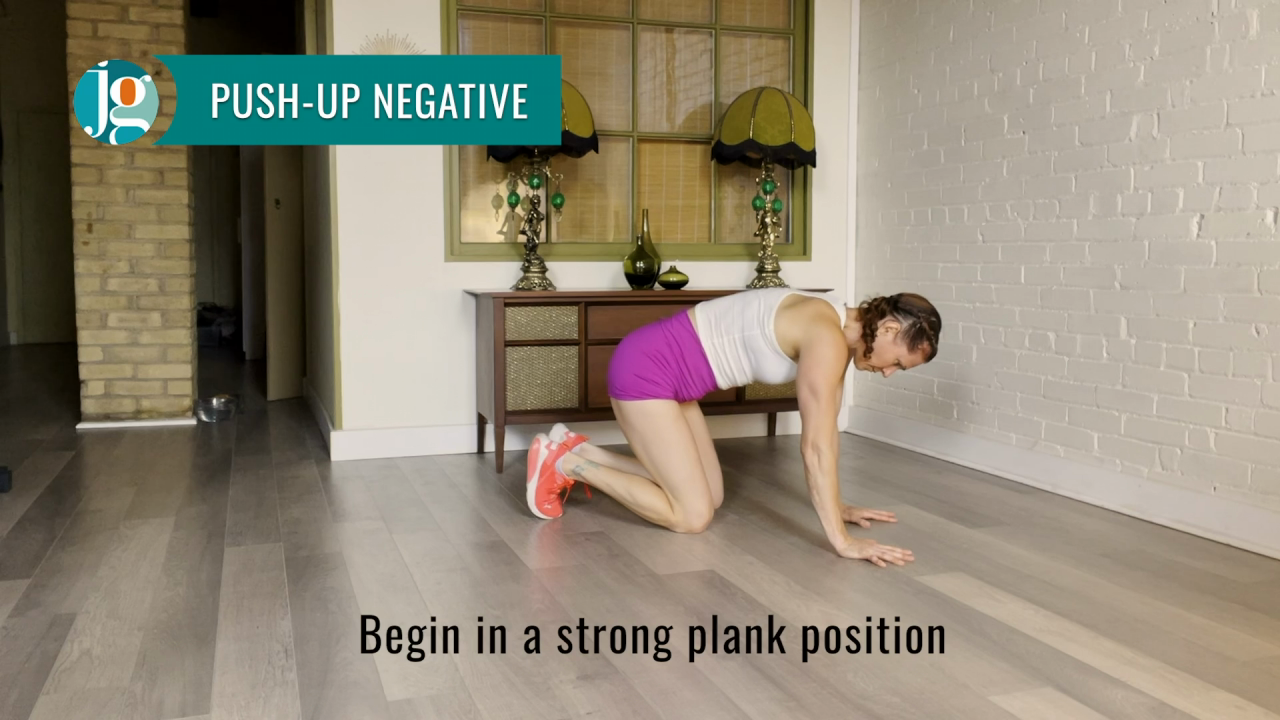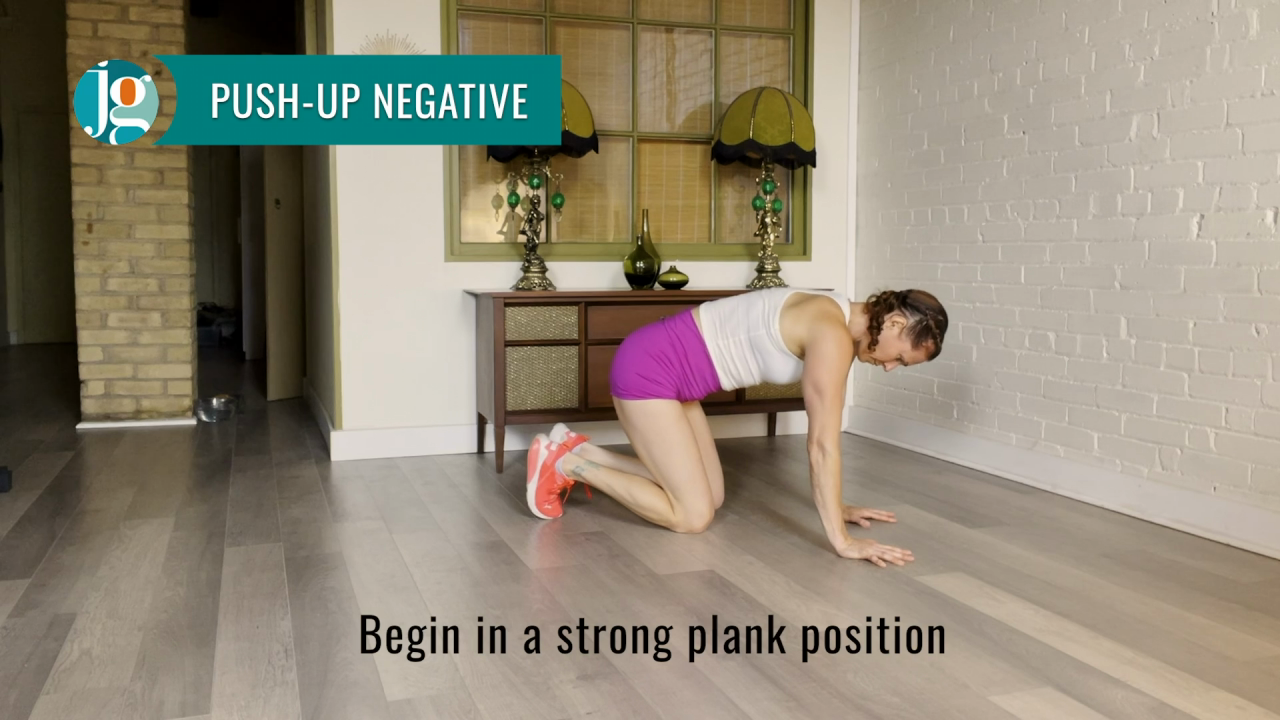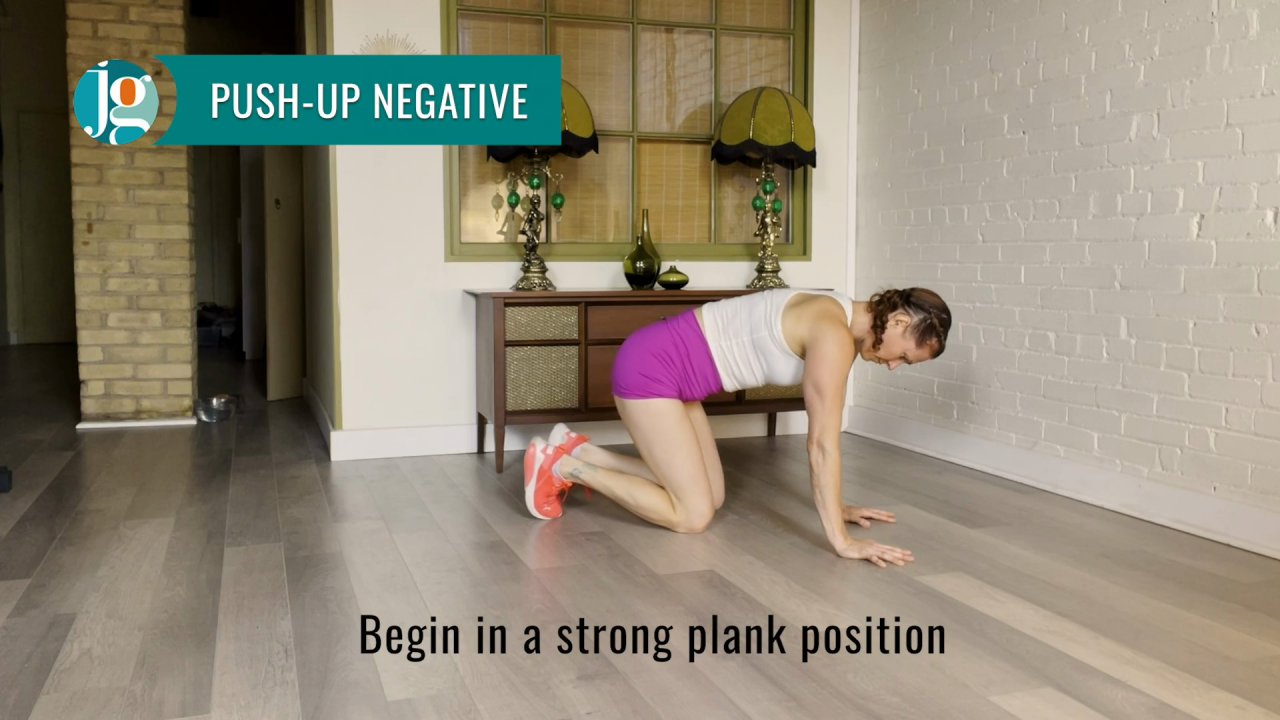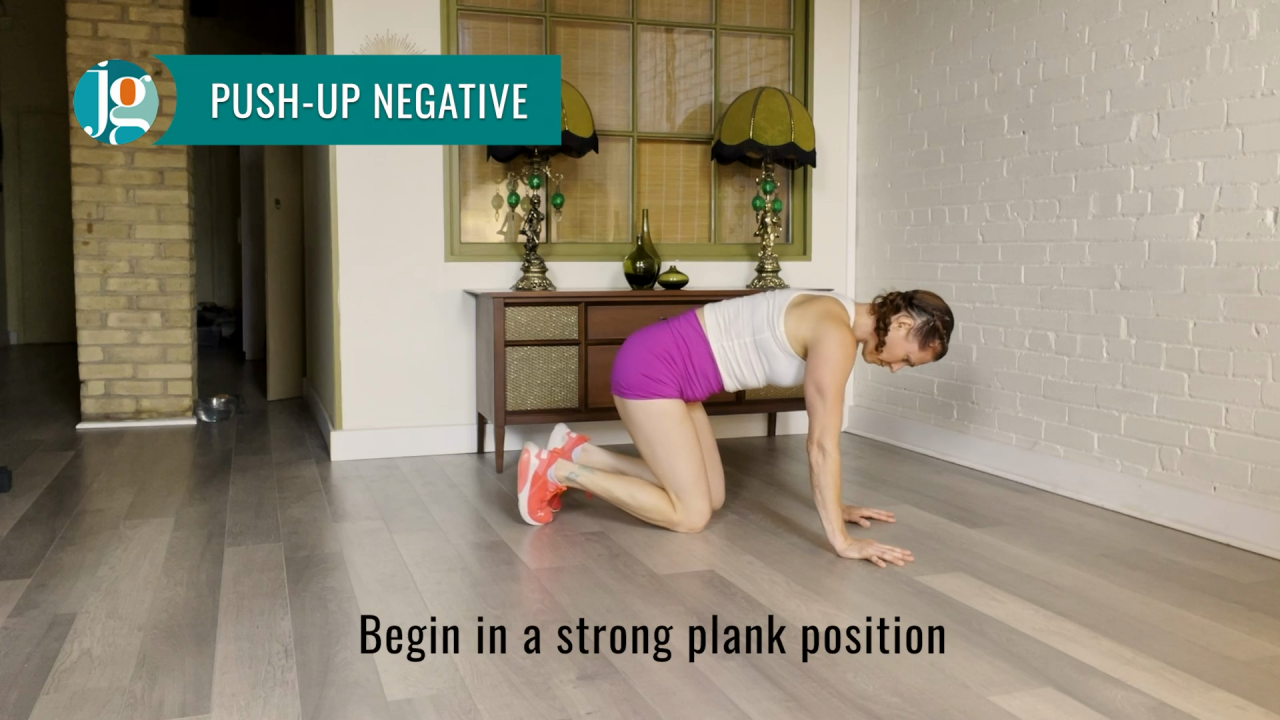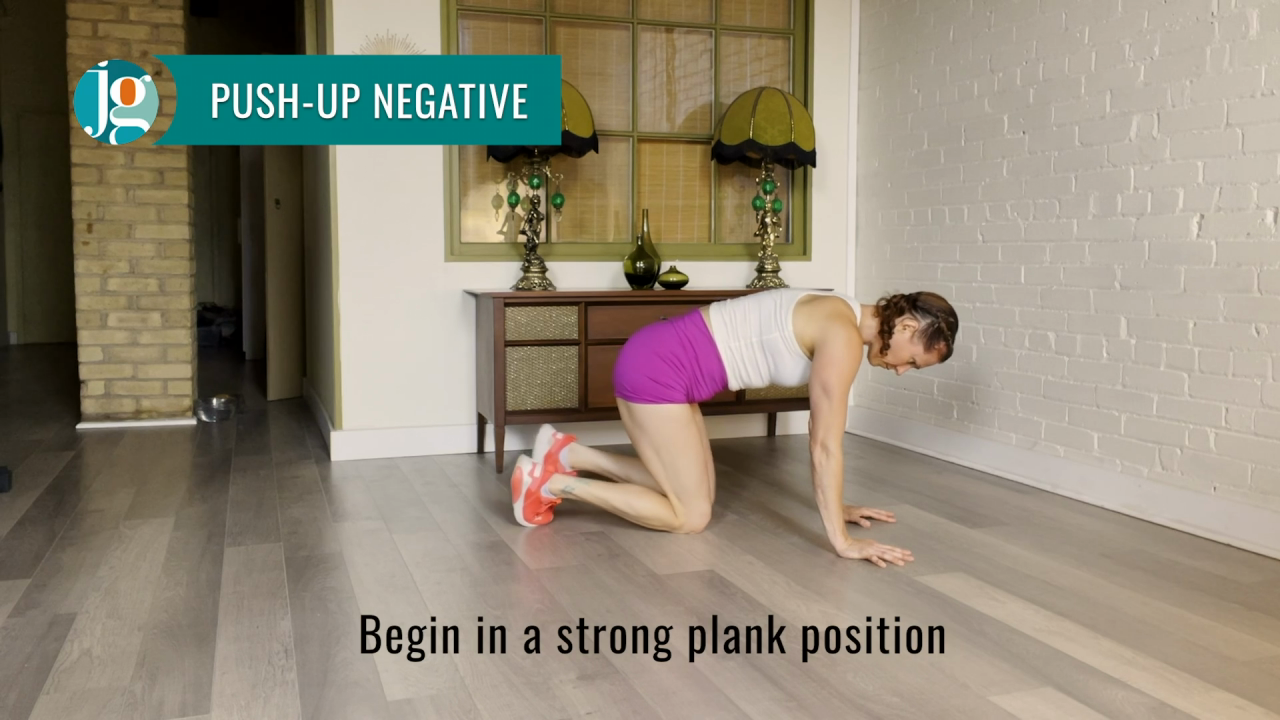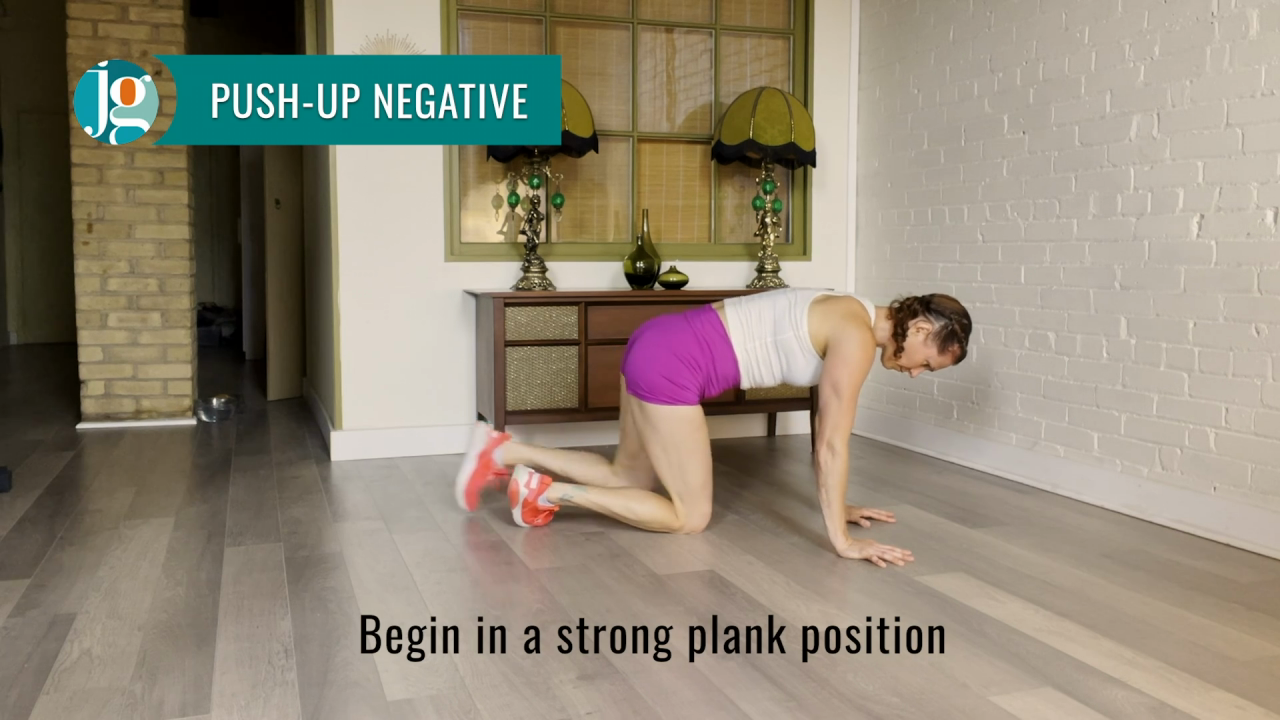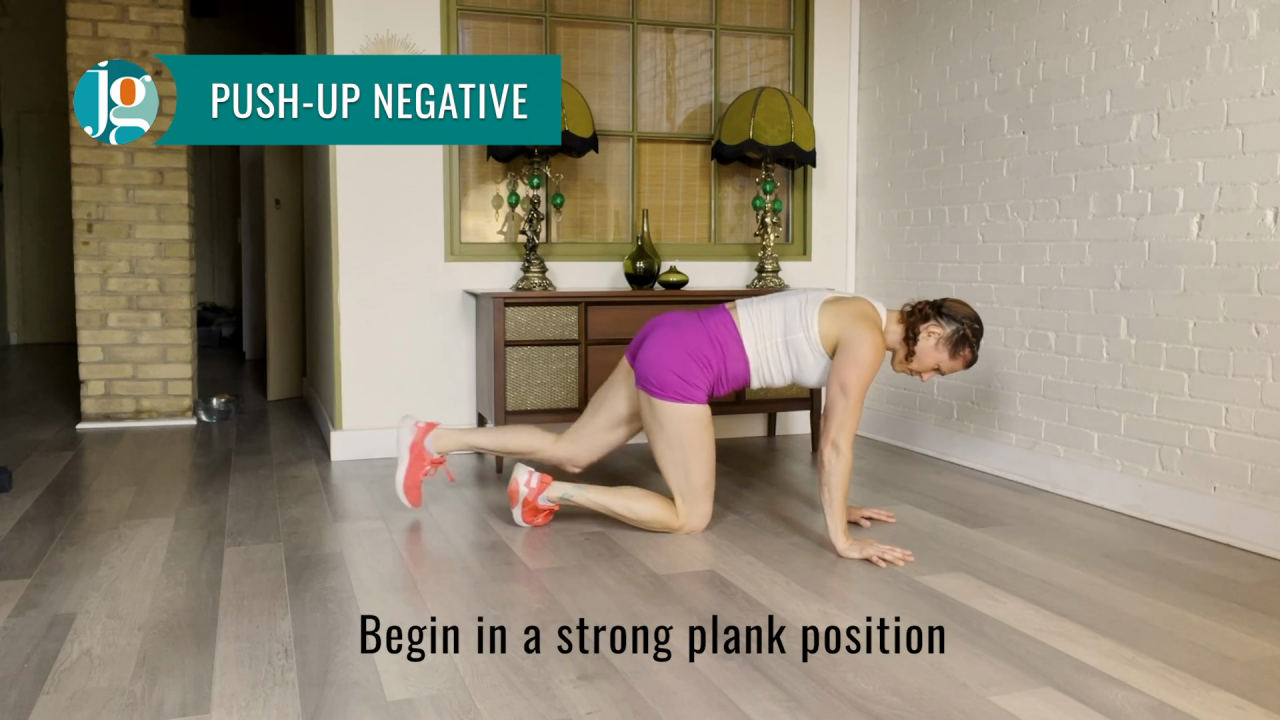
dt=0.2s
person 1, frame 1
left shoulder: (841, 331)
right shoulder: (827, 338)
left elbow: (827, 428)
right elbow: (816, 446)
left wrist: (838, 506)
right wrist: (842, 541)
left hip: (662, 369)
right hip: (643, 370)
left knee: (708, 496)
right knee: (692, 516)
left ankle: (575, 449)
right ankle: (564, 464)
person 1, frame 2
left shoulder: (844, 326)
right shoulder: (832, 334)
left elbow: (828, 428)
right elbow: (823, 443)
left wrist: (838, 506)
right wrist: (842, 540)
left hip: (664, 367)
right hip: (645, 369)
left knee: (709, 497)
right knee: (693, 517)
left ankle: (578, 450)
right ankle: (565, 464)
person 1, frame 3
left shoulder: (845, 327)
right shoulder: (834, 334)
left elbow: (827, 430)
right elbow: (823, 444)
left wrist: (837, 506)
right wrist: (841, 540)
left hip: (663, 367)
right hip: (649, 368)
left knee: (709, 498)
right knee: (693, 516)
left ankle: (578, 450)
right ankle: (562, 466)
person 1, frame 4
left shoulder: (842, 325)
right shoulder: (836, 335)
left elbow: (826, 434)
right elbow: (823, 445)
left wrist: (837, 506)
right wrist: (841, 540)
left hip: (662, 365)
right hip: (649, 368)
left knee: (710, 497)
right knee: (691, 515)
left ankle: (577, 452)
right ankle: (557, 471)
person 1, frame 5
left shoulder: (843, 323)
right shoulder: (843, 335)
left elbow: (823, 432)
right elbow: (826, 445)
left wrist: (838, 507)
right wrist: (842, 541)
left hip: (657, 360)
right hip: (655, 369)
left knee: (691, 493)
right knee: (691, 516)
left ankle: (567, 453)
right ankle: (550, 484)
person 1, frame 6
left shoulder: (849, 322)
right shoulder: (857, 334)
left elbow: (826, 430)
right elbow: (832, 445)
left wrist: (838, 507)
right wrist: (842, 539)
left hip: (659, 347)
right hip: (671, 365)
left knee: (629, 483)
right knee: (691, 517)
left ankle: (503, 451)
right ankle: (545, 491)
person 1, frame 7
left shoulder: (856, 322)
right shoulder: (868, 336)
left elbow: (831, 433)
right elbow: (836, 445)
left wrist: (840, 507)
right wrist: (842, 540)
left hip: (668, 340)
right hip: (682, 363)
left knee: (571, 450)
right knee: (690, 517)
left ankle: (434, 442)
right ankle: (547, 491)
